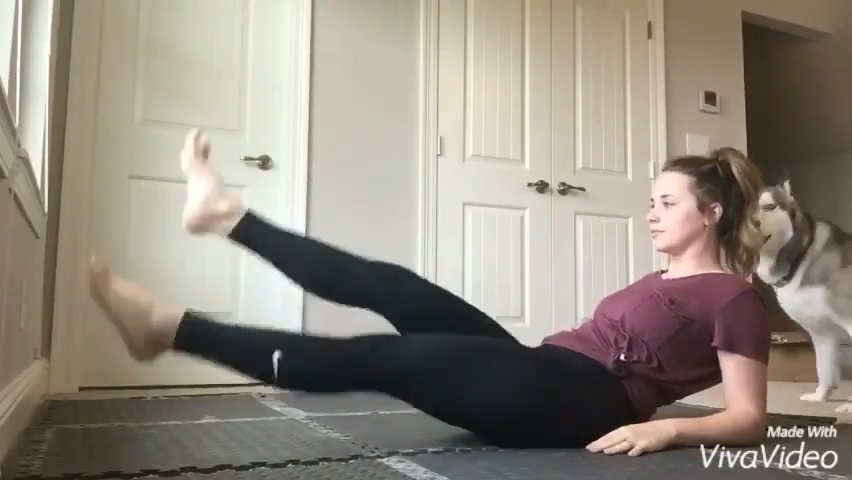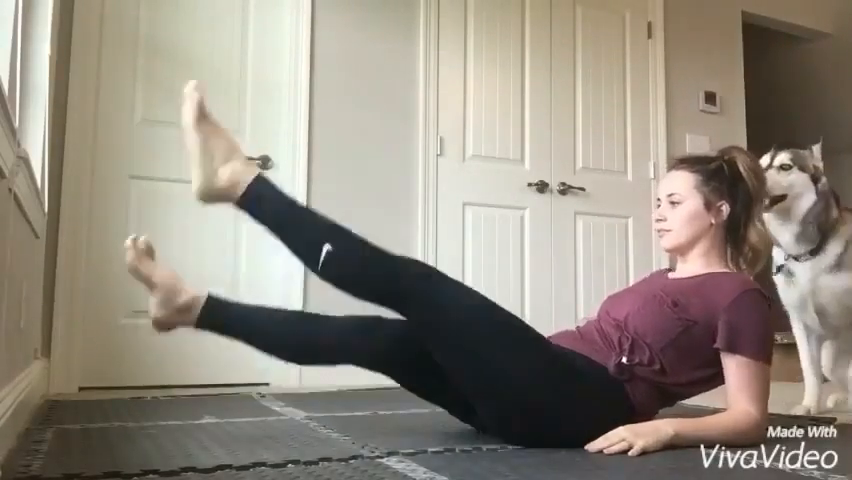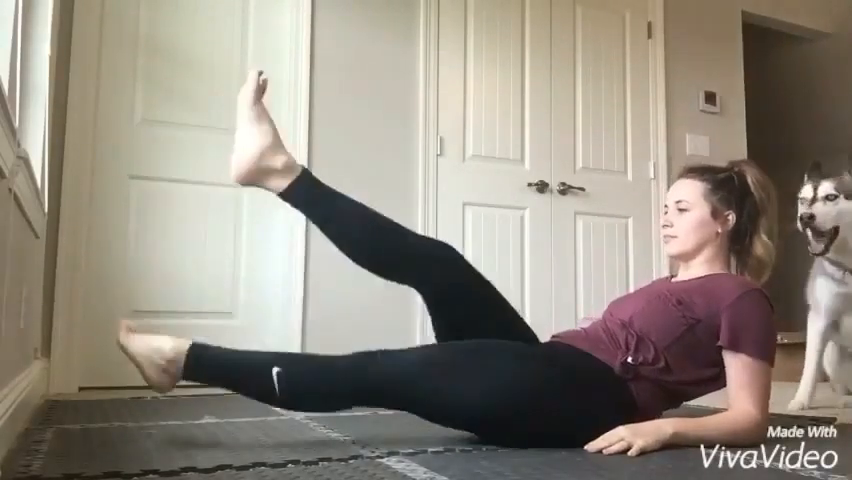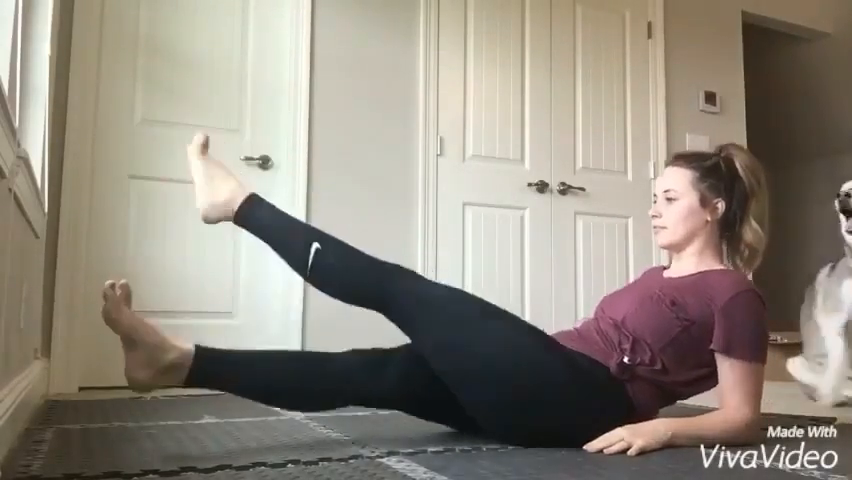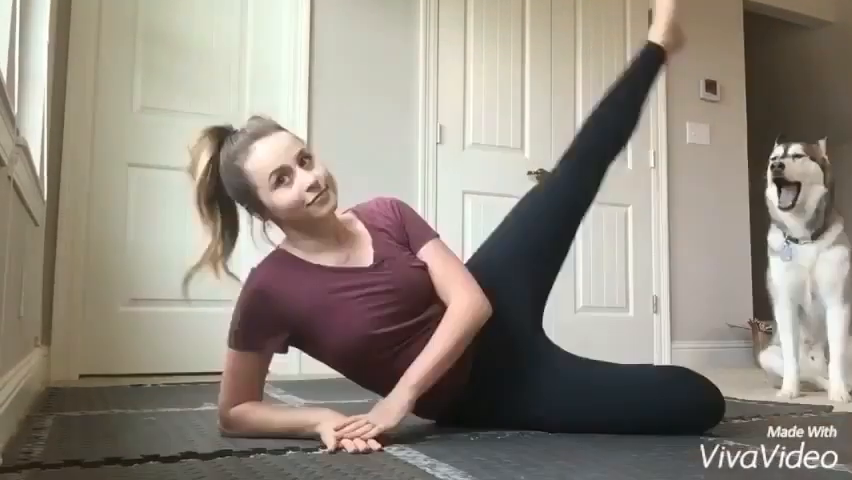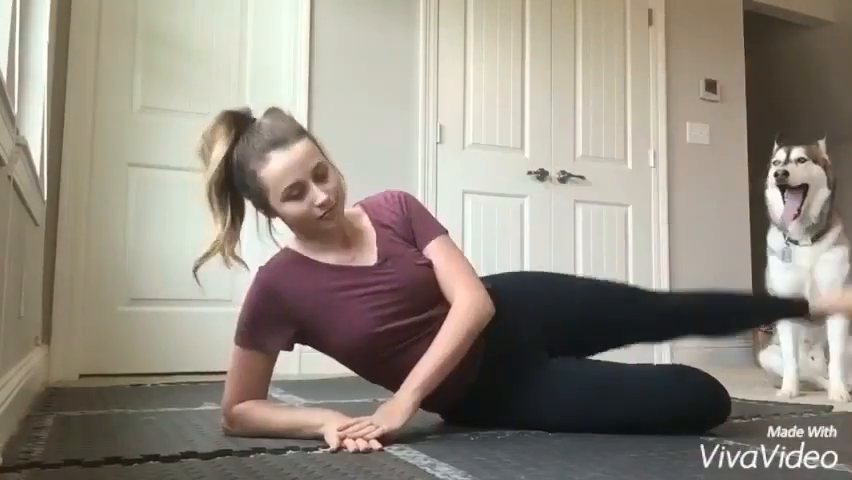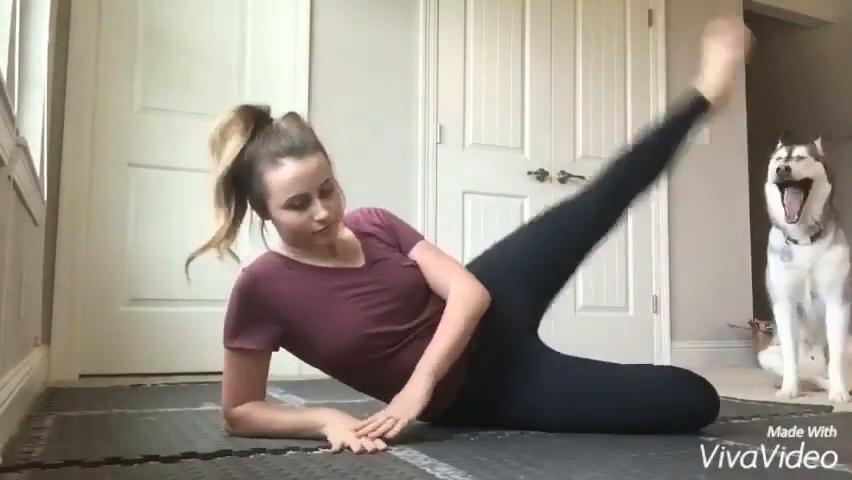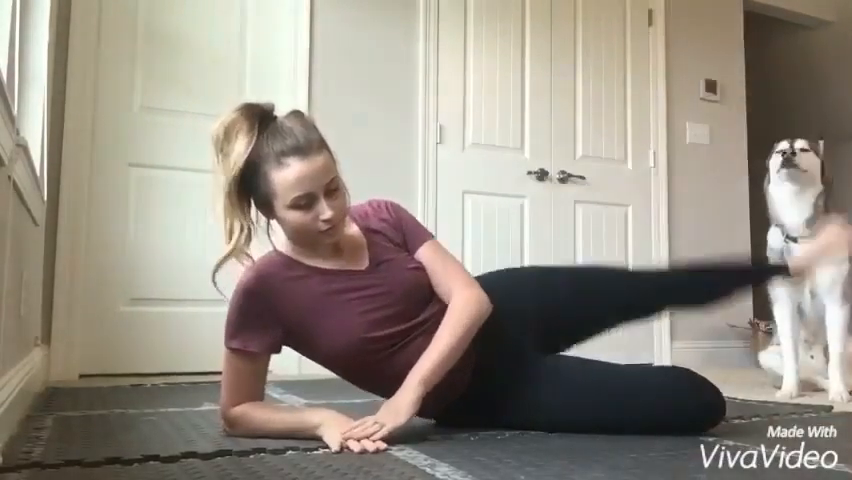
dt=0.3s
person 1, frame 1
left shoulder: (734, 297)
right shoulder: (661, 280)
left elbow: (748, 417)
left wrist: (655, 422)
left hip: (581, 406)
right hip: (544, 382)
left knee: (388, 359)
right knee: (397, 292)
left ankle: (172, 327)
right ankle: (228, 215)
person 1, frame 2
left shoulder: (737, 297)
right shoulder: (665, 283)
left elbow: (748, 419)
left wrist: (663, 425)
left hip: (579, 406)
right hip: (546, 392)
left knee: (416, 287)
right knee: (376, 337)
left ankle: (240, 179)
right ankle: (192, 305)
person 1, frame 3
left shoulder: (740, 301)
right shoulder: (674, 284)
left elbow: (750, 419)
left wrist: (666, 424)
left hip: (586, 401)
right hip: (549, 380)
left knee: (380, 373)
right knee: (432, 262)
left ankle: (185, 357)
right ankle: (279, 168)
person 1, frame 4
left shoulder: (732, 296)
right shoulder: (665, 276)
left elbow: (743, 419)
left wrist: (662, 426)
left hip: (584, 407)
right hip: (541, 390)
left knee: (401, 290)
right knee: (365, 373)
left ankle: (237, 201)
right ankle: (178, 360)
person 1, frame 5
left shoulder: (387, 216)
right shoulder: (271, 289)
left elbow: (469, 303)
right elbow: (236, 412)
left wrist: (400, 398)
right wrist: (318, 418)
left hip: (497, 316)
right hip: (479, 393)
person 1, frame 6
left shoulder: (395, 210)
right shoulder: (277, 289)
left elbow: (475, 302)
right elbow: (238, 411)
left wrist: (404, 400)
right wrist: (324, 420)
left hip: (509, 317)
right hip: (486, 394)
left knee: (659, 312)
right knee: (702, 399)
person 1, frame 7
left shoulder: (375, 225)
right shoulder: (261, 289)
left elbow: (467, 293)
right elbow: (239, 413)
left wrist: (413, 391)
right wrist: (325, 419)
left hip: (490, 320)
right hip: (476, 394)
left knee: (597, 202)
left ankle: (705, 95)
person 1, frame 8
left shoulder: (384, 217)
right shoulder: (262, 293)
left elbow: (469, 299)
right elbow: (237, 412)
left wrist: (406, 395)
right wrist: (324, 420)
left hip: (499, 314)
right hip: (491, 395)
left knee: (653, 287)
right knee: (693, 401)
left ankle: (786, 265)
